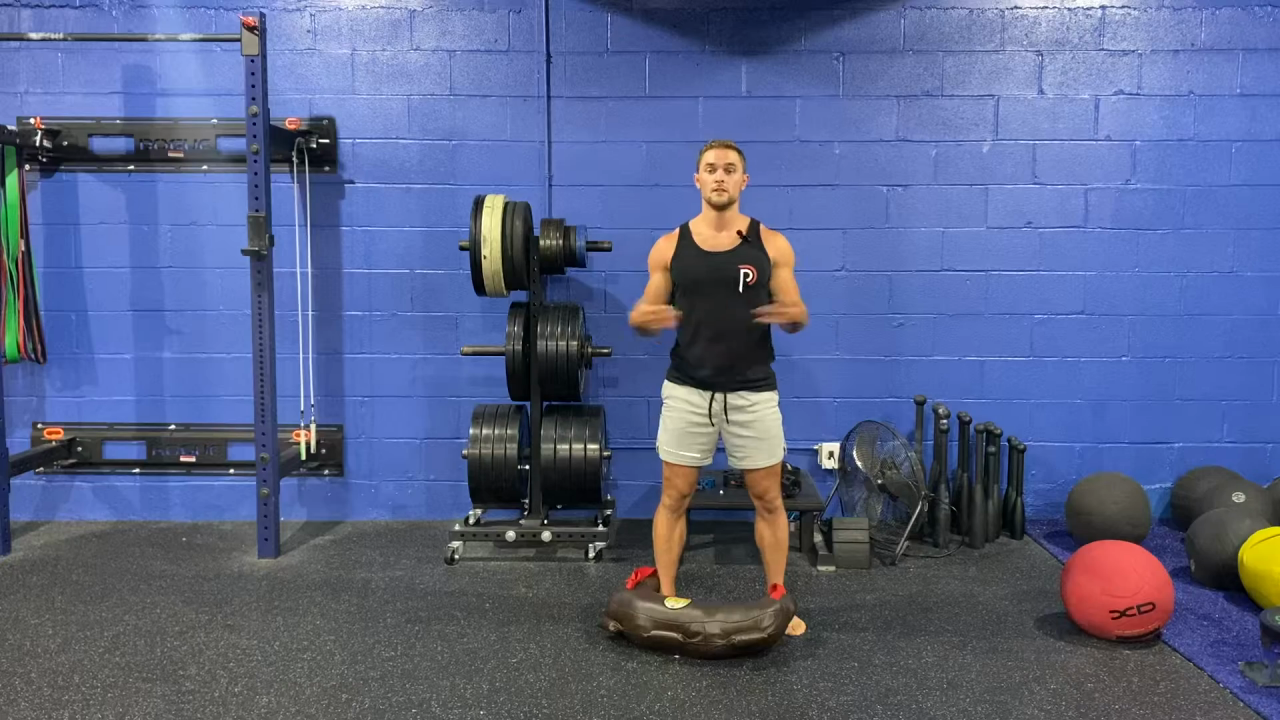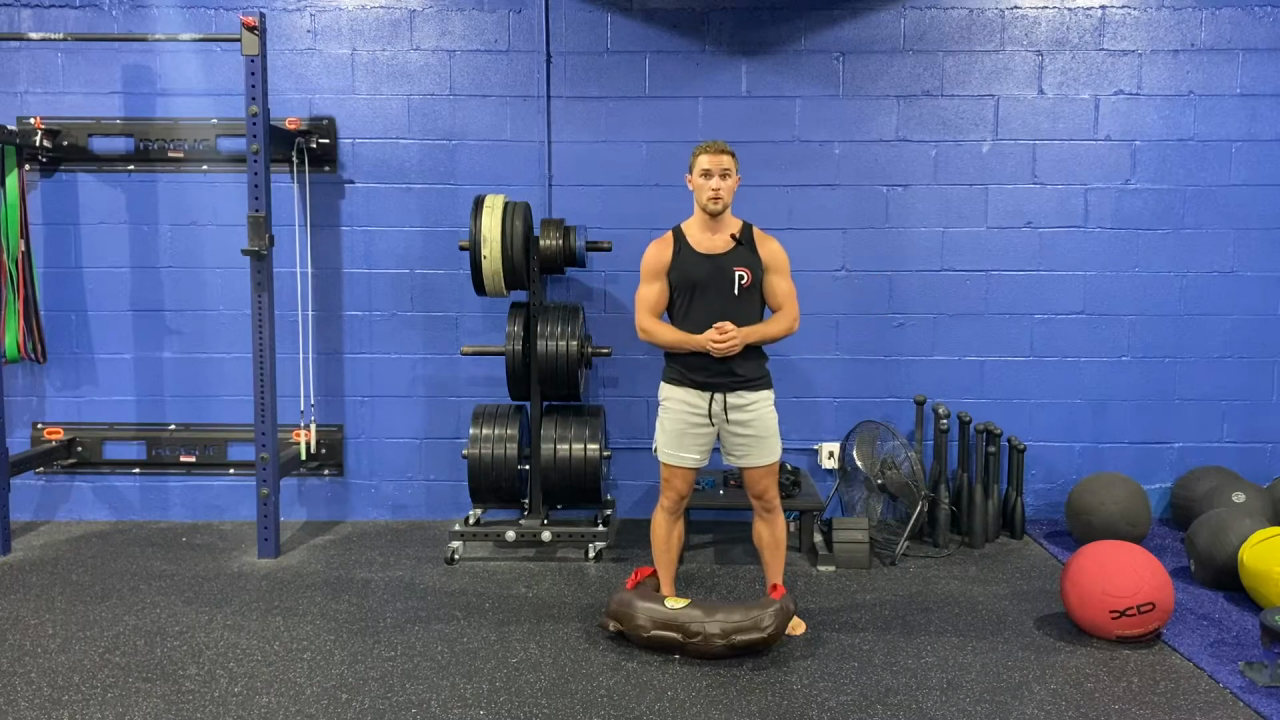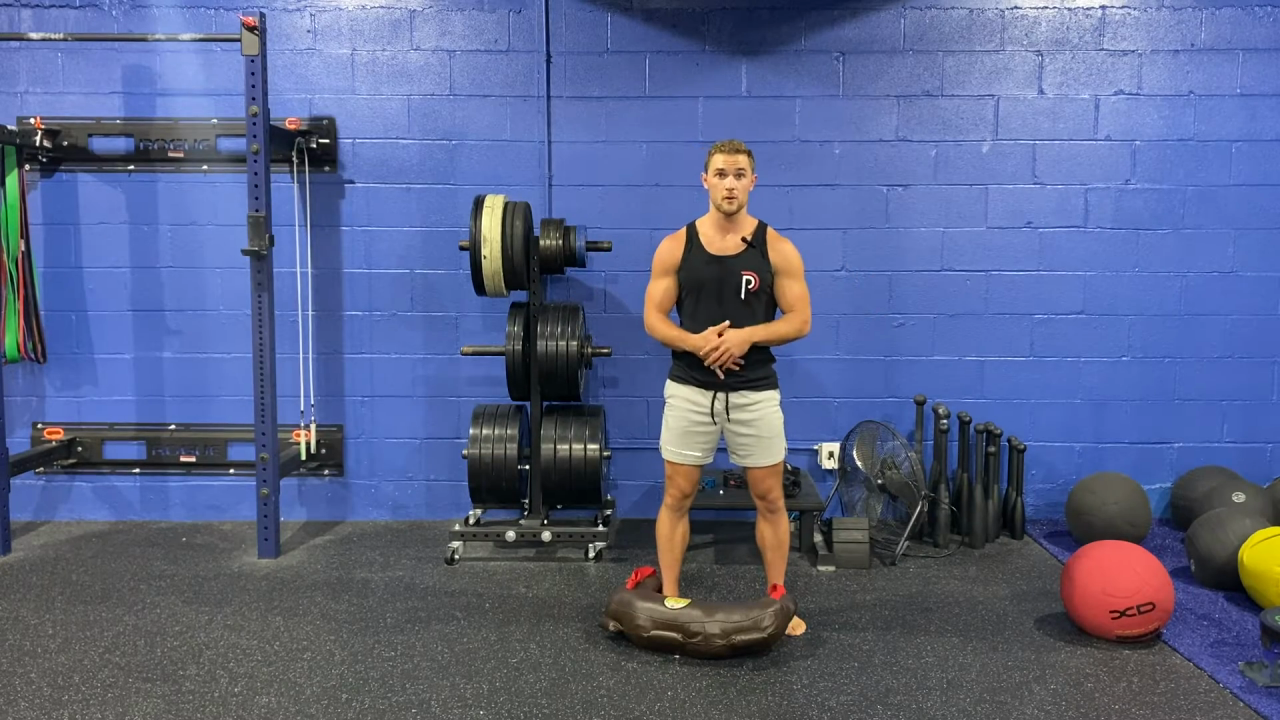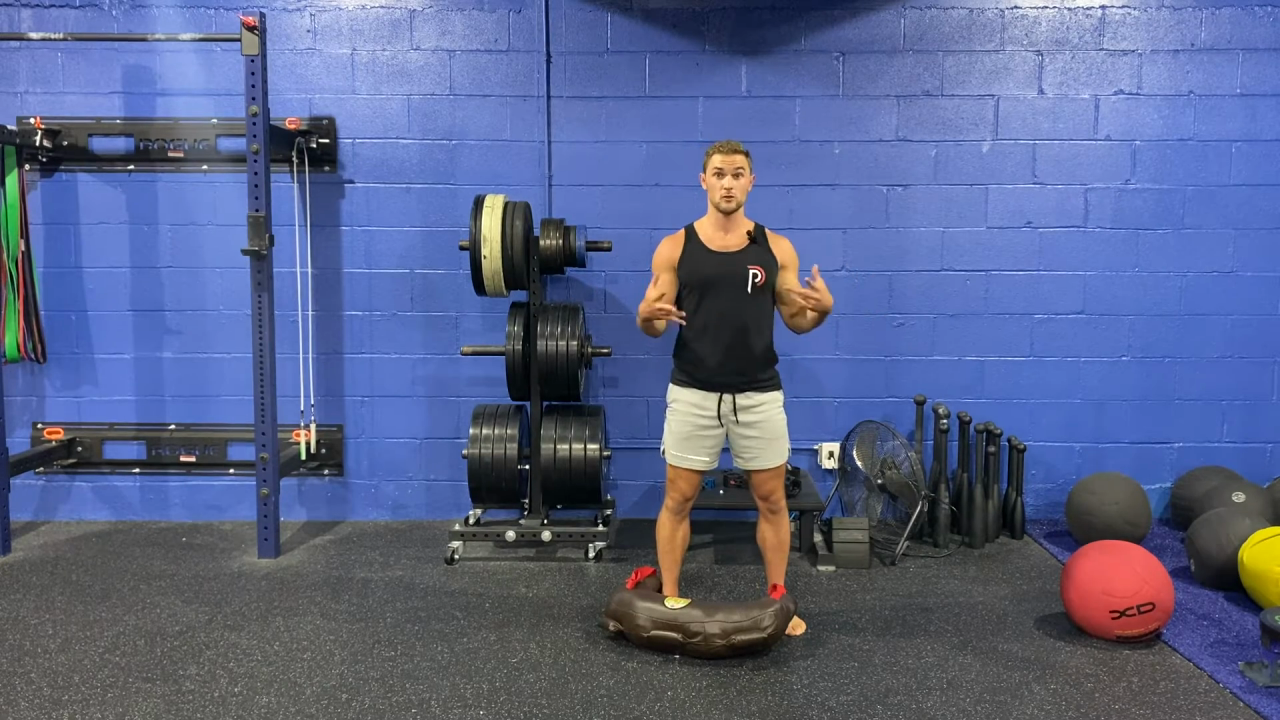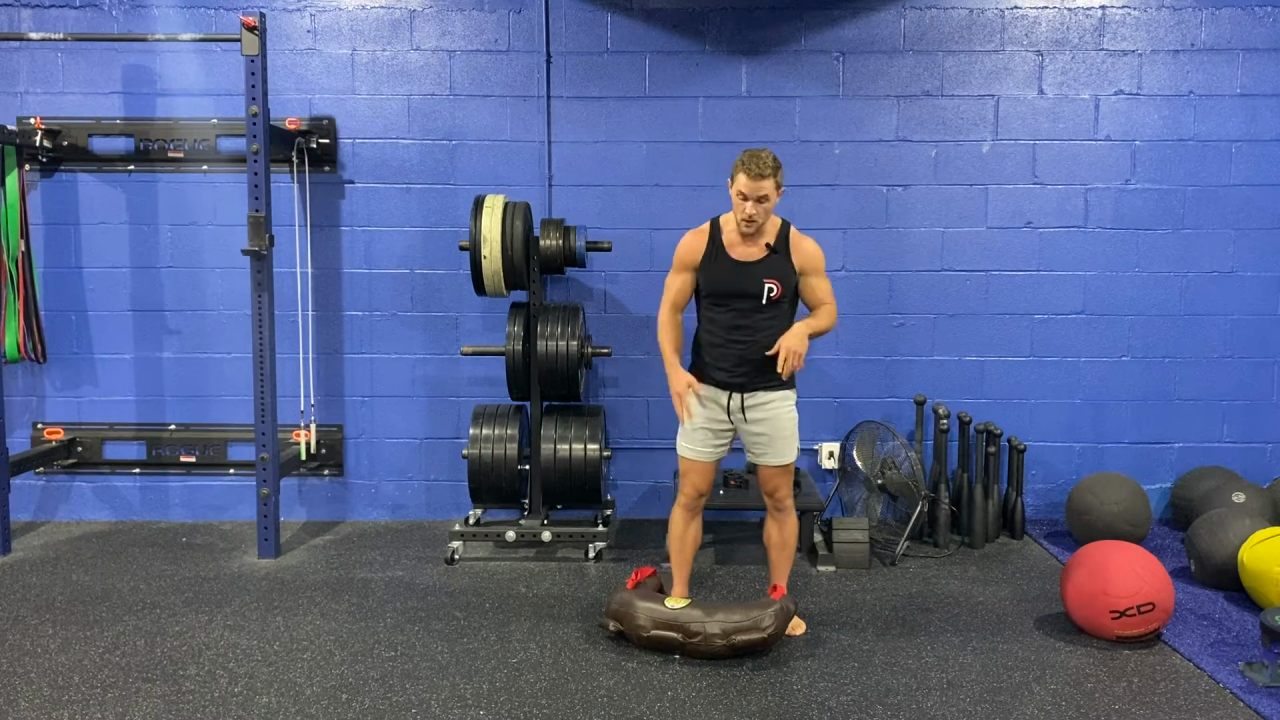
dt=1s
person 1, frame 1
left shoulder: (772, 244)
right shoulder: (670, 246)
left elbow: (795, 312)
right elbow: (645, 313)
left wrist: (789, 315)
right wrist: (647, 318)
left hip: (754, 392)
right hip: (688, 390)
left knee: (768, 498)
right knee: (674, 496)
right ankle: (666, 600)
person 1, frame 2
left shoulder: (764, 246)
right shoulder: (663, 250)
left elbow: (789, 317)
right elbow: (645, 324)
left wrist: (743, 335)
right wrist: (699, 340)
left hip: (750, 392)
right hip: (684, 392)
left knee: (766, 498)
right knee: (672, 498)
right ankle: (666, 600)
person 1, frame 3
left shoulder: (778, 249)
right shoulder: (675, 246)
left elbow: (800, 320)
right elbow: (653, 319)
left wrist: (746, 335)
right wrist: (697, 343)
left hip: (755, 391)
right hip: (689, 389)
left knee: (770, 499)
right knee: (676, 496)
right ankle: (670, 599)
person 1, frame 4
left shoulder: (777, 248)
right shoulder: (674, 247)
left elbow: (795, 320)
right elbow: (655, 323)
left wrist: (820, 309)
right wrist: (647, 314)
left hip: (759, 394)
right hip: (693, 393)
left knee: (772, 500)
right knee: (678, 499)
right ankle: (669, 600)
person 1, frame 5
left shoulder: (800, 249)
right shoulder: (697, 243)
left elbow: (827, 310)
right elbow: (670, 310)
left wrist: (802, 330)
right wrist: (674, 369)
left hip: (771, 392)
right hip: (707, 390)
left knee: (779, 499)
right knee: (690, 496)
left ankle: (779, 600)
right ankle: (677, 597)
